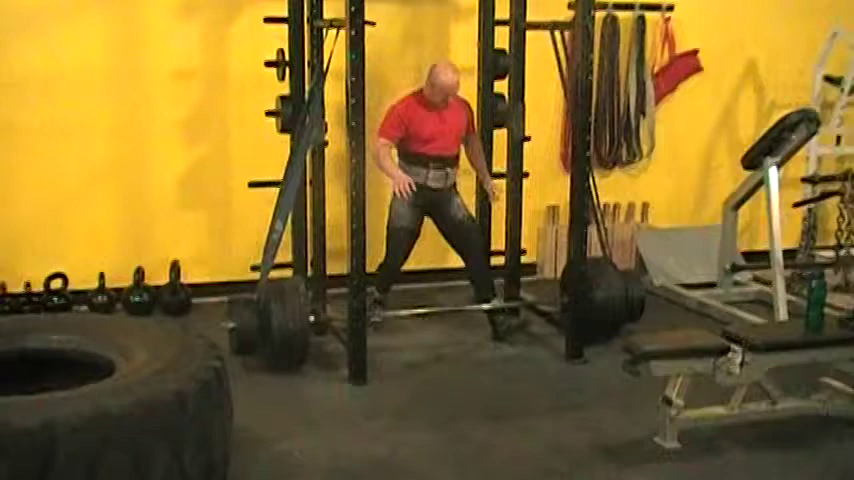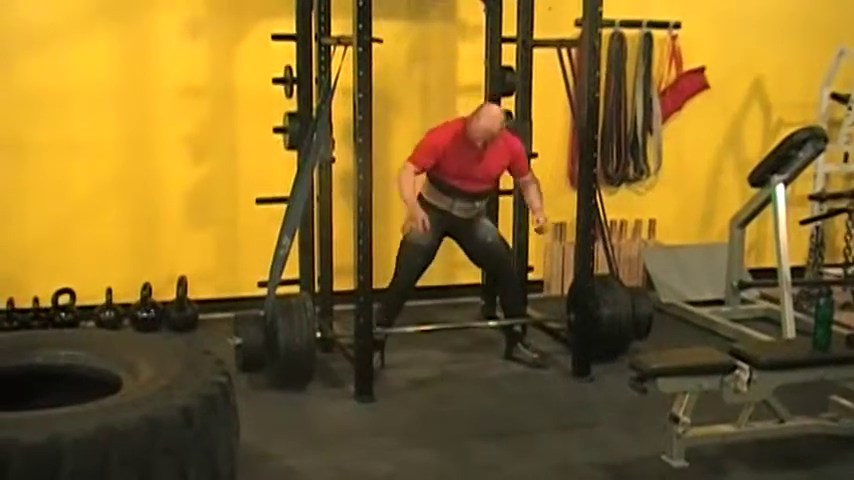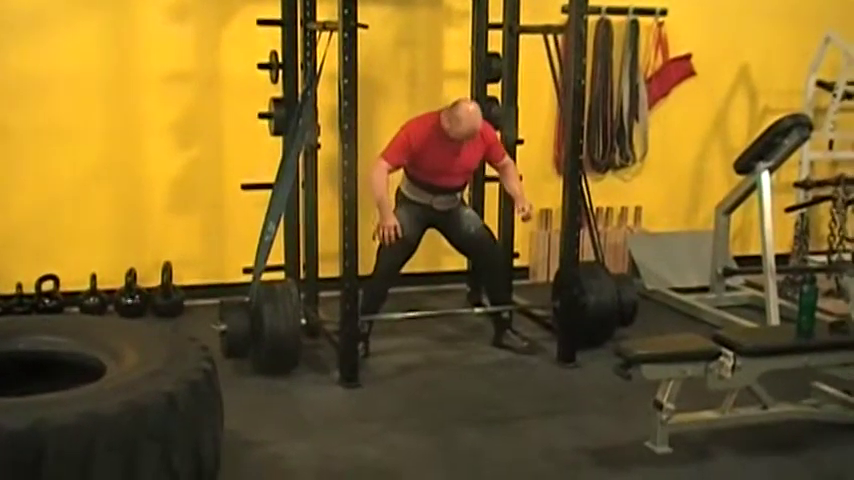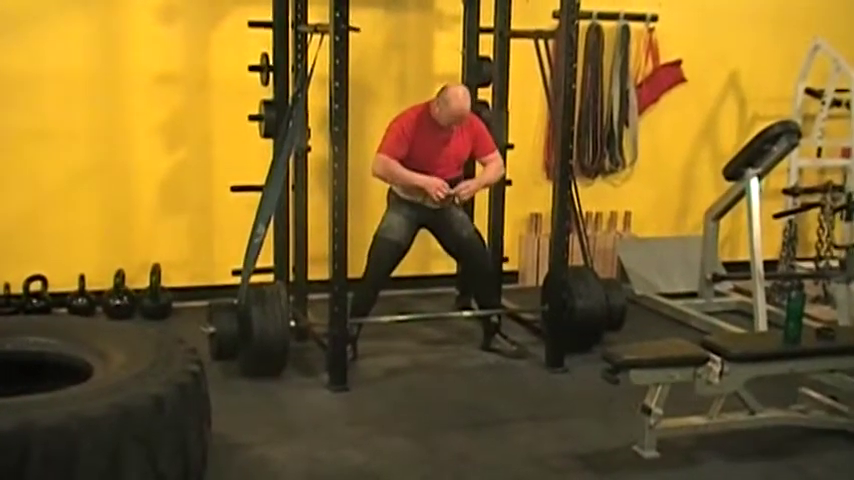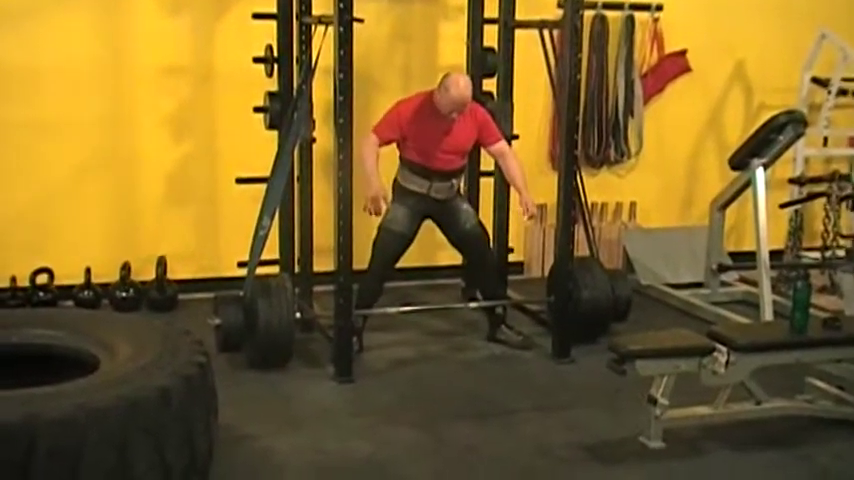
dt=1s
person 1, frame 1
left shoulder: (462, 108)
right shoulder: (404, 109)
left elbow: (471, 143)
right elbow: (381, 147)
left wrist: (485, 179)
right wrist: (395, 173)
left hip: (445, 190)
right hip: (411, 189)
left knee: (475, 248)
right knee: (396, 252)
left ankle: (497, 318)
right ankle: (376, 302)
person 1, frame 2
left shoulder: (510, 145)
right shoulder: (442, 136)
left elbow: (528, 179)
right elbow: (408, 171)
left wrist: (537, 210)
right wrist: (413, 209)
left hip: (473, 216)
right hip: (433, 211)
left knee: (507, 270)
right knee: (405, 274)
left ankle: (516, 341)
right ankle: (377, 343)
person 1, frame 3
left shoulder: (484, 132)
right shoulder: (417, 130)
left elbow: (505, 165)
right elbow: (380, 169)
left wrist: (519, 197)
right wrist: (385, 212)
left hip: (453, 205)
right hip: (414, 203)
left knee: (493, 256)
right knee: (387, 263)
left ankle: (504, 328)
right ankle: (361, 333)
person 1, frame 4
left shoulder: (473, 125)
right shoulder: (408, 122)
left elbow: (497, 164)
right elbow: (380, 166)
left wrist: (477, 183)
right wrist: (423, 181)
left hip: (447, 205)
right hip: (406, 204)
left knee: (481, 262)
right knee: (378, 268)
left ankle: (492, 333)
right ankle: (349, 336)
person 1, frame 5
left shoulder: (477, 115)
right shoulder: (408, 110)
left elbow: (503, 153)
right elbow: (371, 142)
left wrist: (523, 192)
right wrist: (374, 184)
left hip: (450, 196)
right hip: (410, 194)
left knee: (482, 254)
right knee: (382, 260)
left ankle: (498, 323)
right ankle: (355, 328)
